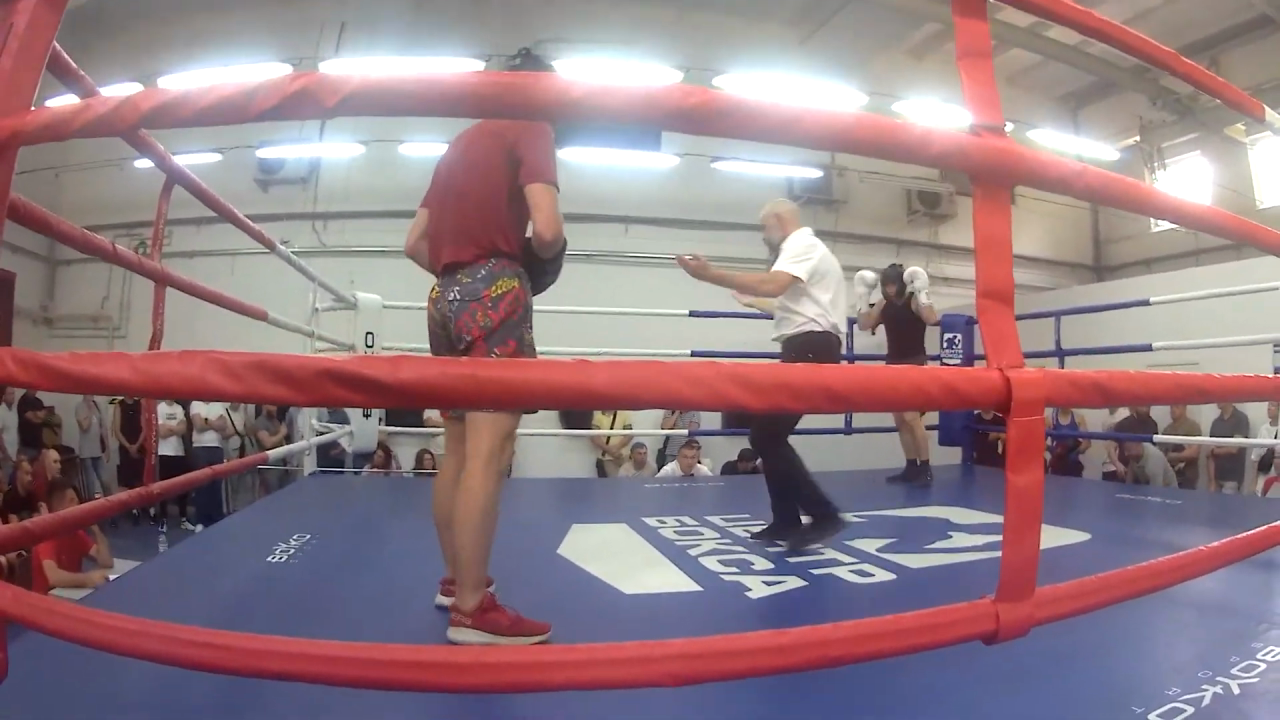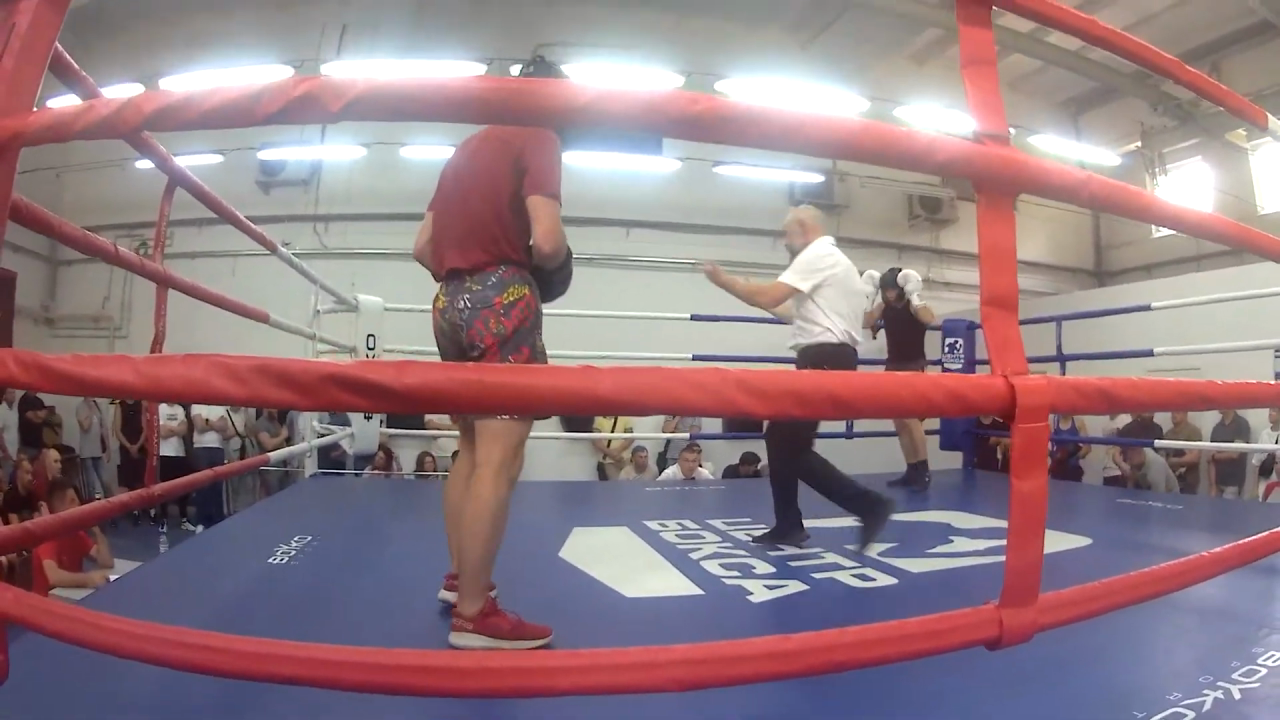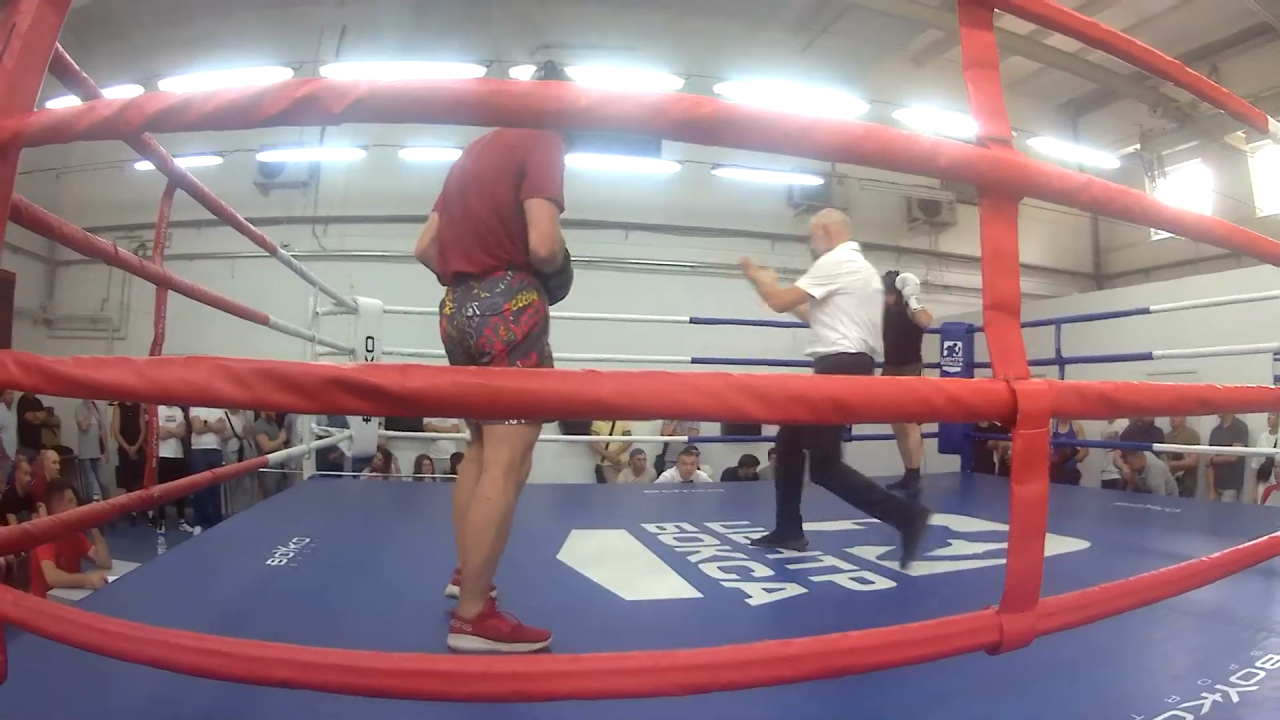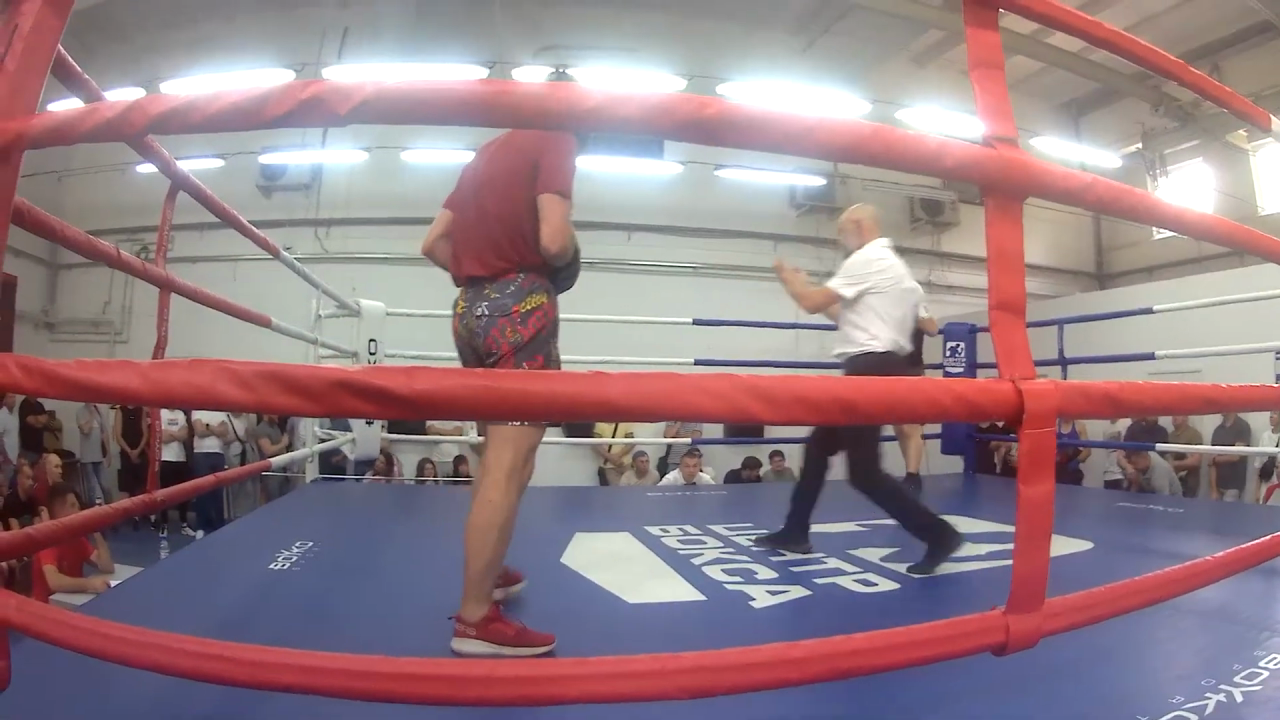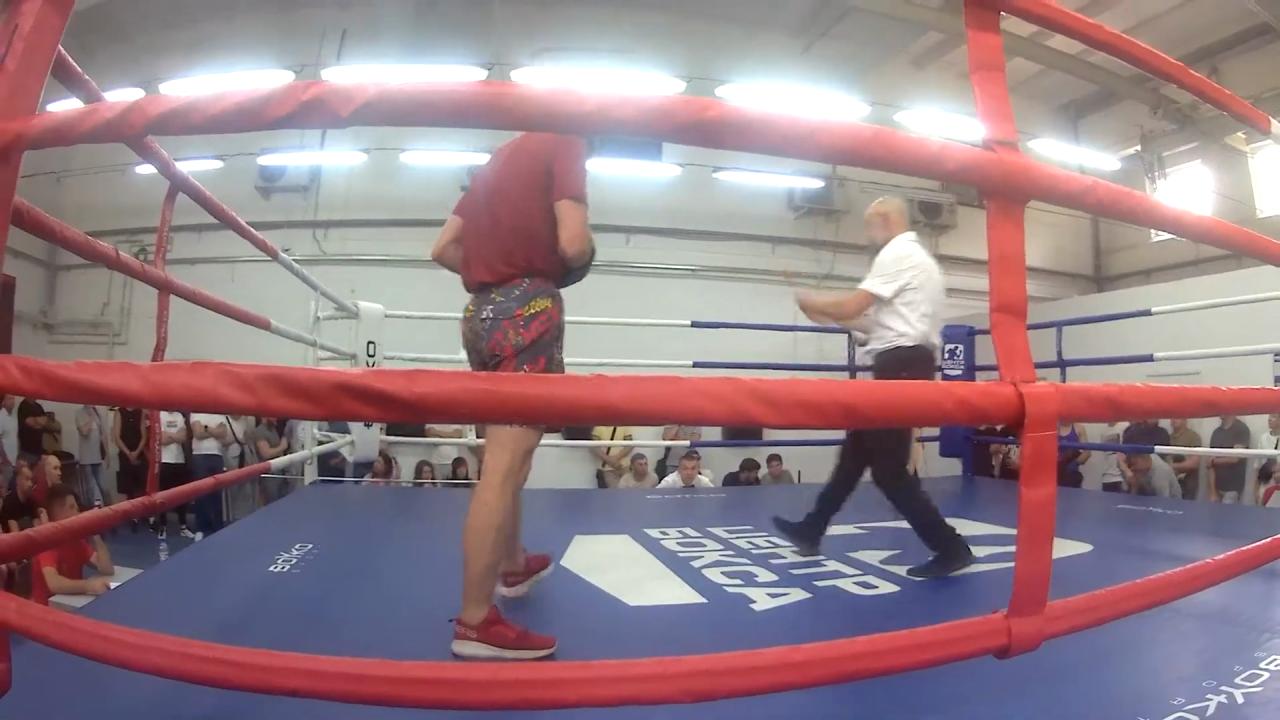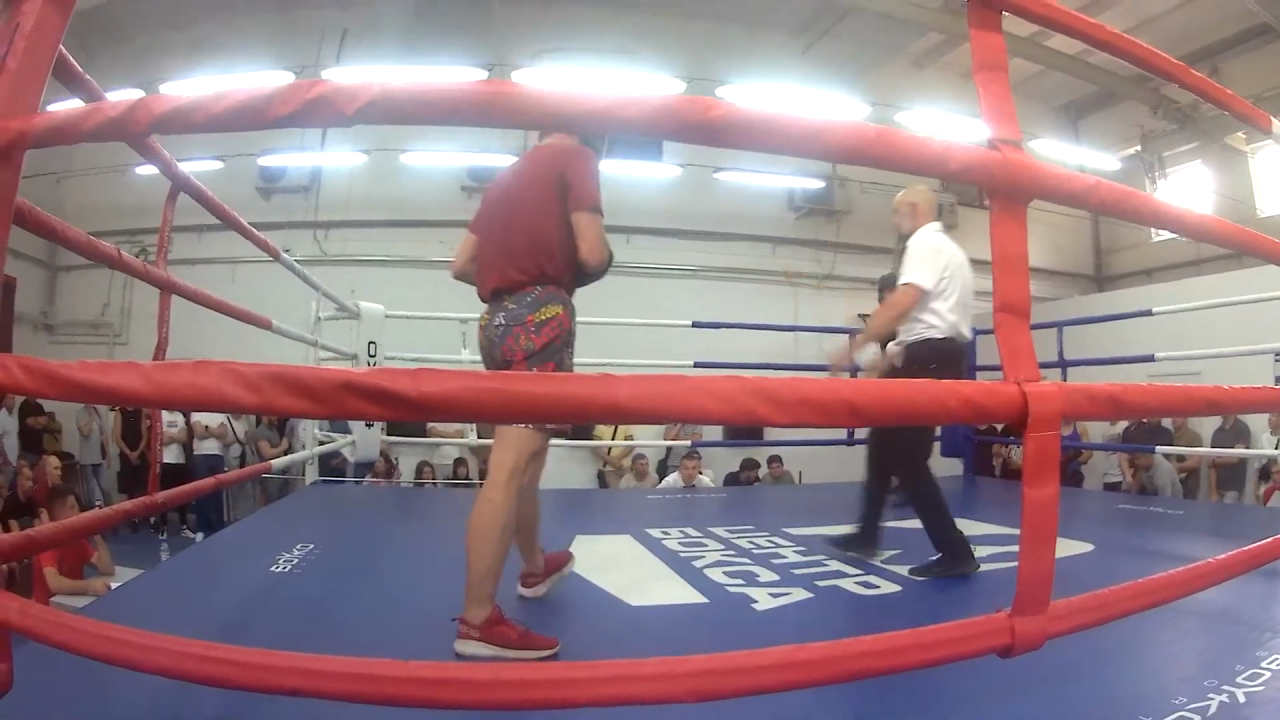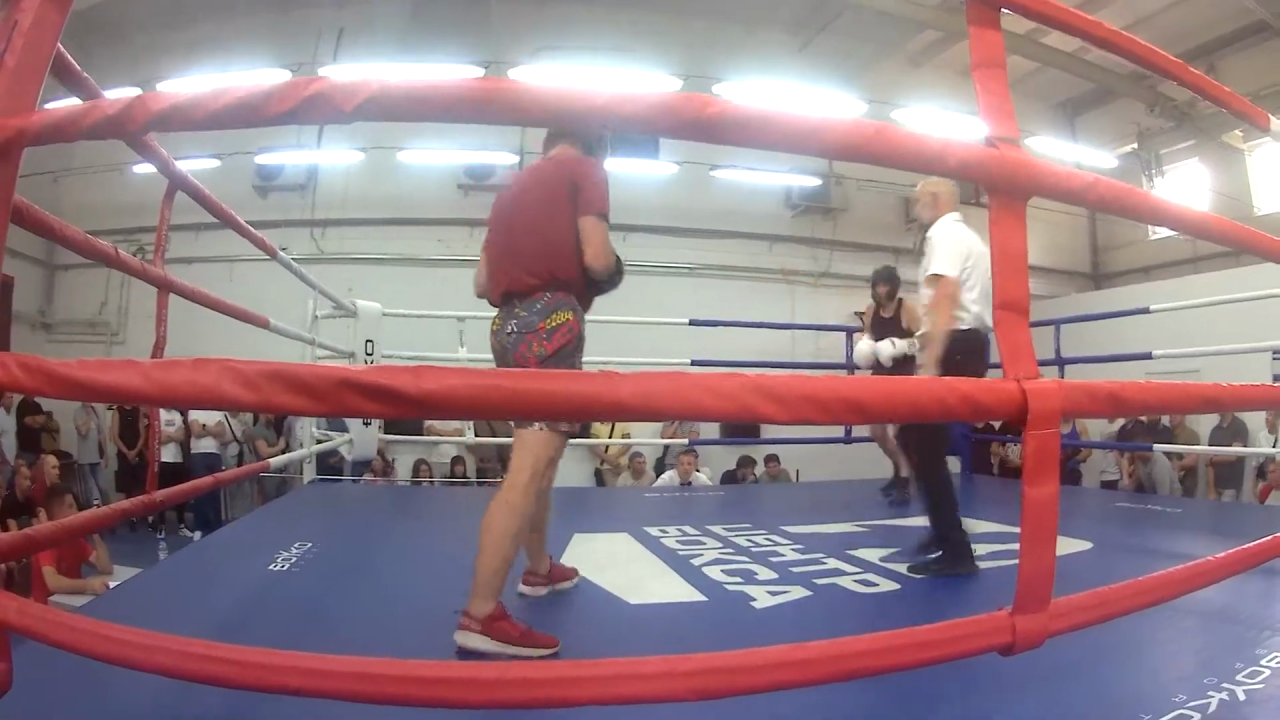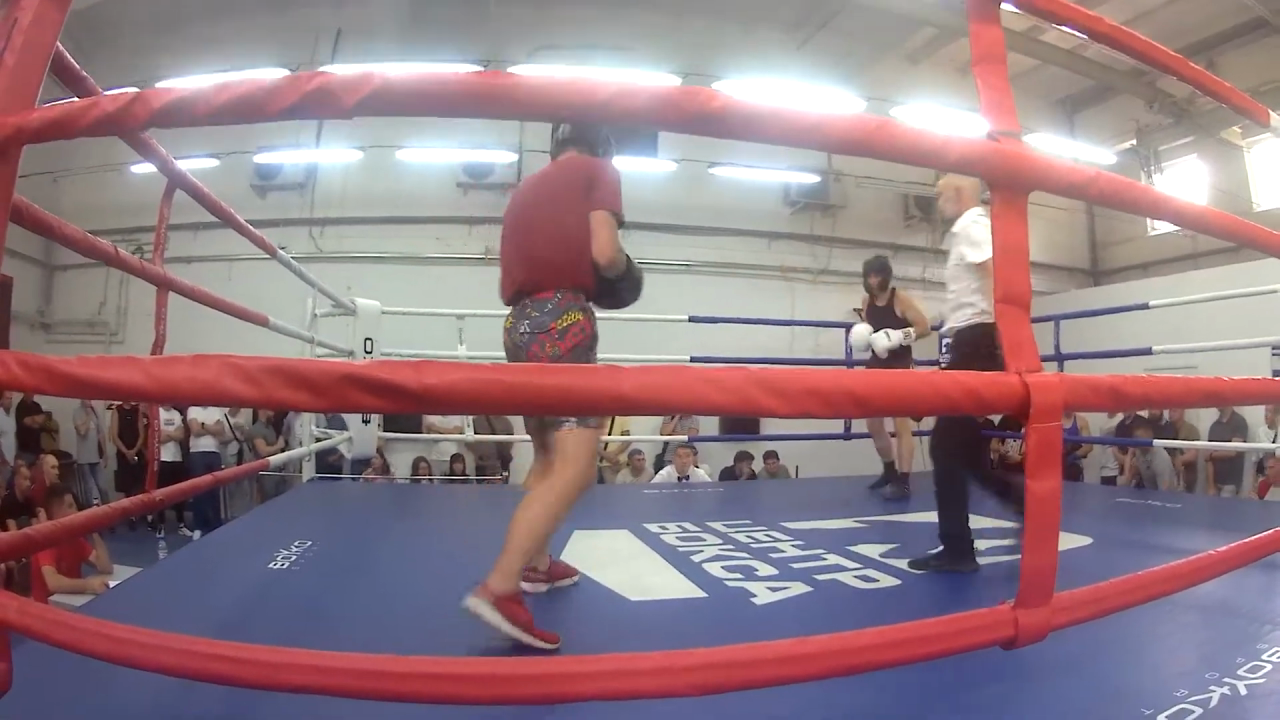
dt=0.1s
person 1, frame 1
left shoulder: (459, 145)
right shoulder: (530, 130)
left elbow: (415, 244)
right elbow: (548, 231)
right wrist: (543, 257)
left hip: (445, 296)
right hip: (495, 293)
left knee: (458, 450)
right knee: (487, 455)
left ankle: (455, 579)
right ankle: (472, 608)
person 1, frame 2
left shoulder: (466, 149)
right shoulder: (538, 138)
left elbow: (422, 246)
right elbow: (547, 243)
right wrist: (553, 268)
left hip: (451, 302)
right hip: (503, 300)
left knee: (472, 450)
right knee: (499, 463)
left ankle: (459, 576)
right ankle: (473, 613)
person 1, frame 3
left shoulder: (473, 151)
right shoulder: (542, 141)
left elbow: (425, 247)
right elbow: (544, 246)
right wrist: (554, 272)
left hip: (457, 306)
right hip: (510, 304)
left knee: (481, 450)
right knee: (506, 465)
left ankle: (466, 574)
right ankle: (473, 615)
person 1, frame 4
left shoulder: (486, 152)
right shoulder: (554, 140)
left elbow: (432, 243)
right elbow: (556, 242)
right wrist: (566, 259)
left hip: (470, 308)
right hip: (521, 306)
left knee: (498, 457)
right knee: (507, 469)
left ankle: (492, 574)
right ankle: (475, 619)
person 1, frame 5
left shoulder: (498, 158)
right shoulder: (565, 144)
left elbow: (443, 249)
right elbow: (574, 245)
right wrist: (584, 255)
left hip: (480, 312)
right hip: (527, 310)
left knee: (501, 458)
right knee: (505, 470)
left ankle: (513, 564)
right ankle: (476, 622)
person 1, frame 6
left shoulder: (508, 174)
right shoulder: (576, 159)
left elbow: (461, 265)
right elbow: (593, 256)
right wrist: (600, 253)
left hip: (495, 320)
right hip: (540, 318)
left knee: (523, 457)
right knee: (509, 472)
left ankle: (536, 565)
right ankle: (478, 621)
person 1, frame 7
left shoulder: (515, 186)
right shoulder: (584, 168)
left elbow: (483, 284)
right elbow: (598, 261)
right wrist: (597, 277)
left hip: (508, 324)
right hip: (551, 323)
left knee: (536, 460)
right knee: (527, 473)
left ankle: (540, 569)
right ankle: (481, 615)
person 1, frame 8
left shoulder: (525, 189)
right shoulder: (597, 170)
right elbow: (606, 256)
right wrist: (617, 274)
left hip: (520, 323)
right hip: (562, 323)
left knee: (550, 456)
right knee: (573, 470)
left ankle: (539, 566)
right ankle: (498, 588)
person 2, frame 1
left shoulder: (800, 246)
right shoulder: (809, 249)
left elbow: (772, 283)
left wrist: (712, 275)
right wrist: (754, 303)
left hip: (809, 351)
right hip: (812, 351)
left knee: (766, 435)
right knee: (771, 435)
left ankle: (822, 514)
right ankle: (787, 521)
person 2, frame 2
left shoulder: (815, 259)
right shoulder: (837, 262)
left elbow: (768, 298)
left wrist: (724, 281)
right wrist: (749, 288)
left hip: (823, 362)
right hip: (831, 360)
left knee: (793, 450)
right knee: (780, 440)
left ankle: (868, 505)
right ankle: (789, 526)
person 2, frame 3
left shoulder: (836, 263)
right shoulder: (862, 269)
left elbow: (782, 301)
left wrist: (756, 276)
right wrist: (775, 283)
left hip: (841, 371)
right hip: (848, 367)
left knee: (824, 465)
right knee: (789, 442)
left ankle: (907, 516)
right ankle: (788, 530)
person 2, frame 4
left shoulder: (867, 261)
right shoulder: (893, 268)
left elbow: (813, 302)
left wrist: (787, 278)
right wrist: (806, 284)
left hip: (872, 370)
right hip: (880, 368)
left knee: (863, 469)
right knee: (818, 446)
left ankle: (939, 536)
right ankle: (794, 533)
person 2, frame 5
left shoulder: (897, 255)
right shoulder: (919, 259)
left elbow: (852, 306)
left wrist: (812, 304)
right wrist: (842, 318)
left hip: (900, 366)
right hip: (909, 364)
left knee: (888, 468)
right knee: (856, 449)
left ankle: (950, 546)
right ankle: (812, 529)
person 2, frame 6
left shoulder: (924, 246)
right shoulder: (945, 248)
left elbow: (899, 305)
left wrist: (855, 345)
right wrist: (896, 352)
left hip: (931, 359)
right hip: (942, 357)
left knee: (907, 459)
right knee: (883, 443)
left ankle: (956, 555)
right ankle: (867, 533)
person 2, frame 7
left shoulder: (944, 234)
right shoulder: (963, 237)
left elbow: (945, 297)
left wrist: (929, 359)
left hip: (954, 351)
right hip: (962, 349)
left knee: (923, 447)
right knee: (918, 439)
left ankle: (955, 552)
right ankle: (945, 536)
person 2, frame 8
left shoulder: (972, 228)
right shoulder: (976, 230)
left hip: (977, 343)
right hip: (978, 344)
left knee: (946, 447)
right knee: (963, 447)
left ankle: (956, 551)
right ankle: (1025, 505)
person 3, frame 1
left shoulder: (914, 301)
right shoulder: (885, 304)
left elbow: (932, 319)
right elbow: (865, 325)
left wrist: (922, 292)
right wrist: (862, 297)
left hip: (914, 363)
right hip: (893, 363)
left knee: (911, 417)
right knee: (900, 421)
left ankle: (925, 468)
right ankle: (912, 467)
person 3, frame 2
left shoulder: (912, 305)
right shoulder: (884, 306)
left elbow: (929, 319)
right elbow: (864, 323)
left wrist: (915, 294)
left hip: (913, 366)
right hip: (893, 367)
left knee: (910, 419)
right knee: (900, 424)
left ankle: (923, 470)
right ankle: (911, 471)
person 3, frame 3
left shoulder: (911, 309)
right shoulder: (883, 310)
left elbow: (926, 322)
left wrist: (912, 298)
left hip: (910, 370)
right hip: (890, 370)
left knee: (908, 423)
right knee: (898, 428)
left ankle: (914, 476)
right ankle: (909, 475)
person 3, frame 4
left shoulder: (914, 314)
left elbow: (932, 329)
left wrist: (919, 307)
left hip: (912, 373)
left knee: (910, 428)
right knee: (900, 430)
left ankle: (912, 481)
right ankle: (913, 478)
person 3, frame 5
left shoulder: (912, 314)
right shoulder: (882, 316)
left elbow: (928, 333)
right elbow: (867, 335)
left hip: (909, 375)
right hip: (888, 376)
left knee: (906, 430)
right knee: (894, 429)
left ankle: (908, 483)
right ankle: (909, 478)
person 3, frame 6
left shoulder: (911, 315)
right shoulder: (877, 315)
left elbow: (926, 343)
right elbow: (872, 339)
right wrist: (871, 350)
left hip: (909, 377)
right hip: (886, 377)
left knee: (904, 433)
right knee: (889, 433)
left ankle: (909, 485)
right ankle: (909, 476)
person 3, frame 7
left shoulder: (907, 308)
right shoulder: (871, 310)
right wrist: (865, 344)
left hip: (903, 373)
right hip: (880, 373)
right knee: (876, 431)
left ankle: (904, 486)
right ankle: (899, 469)
person 3, frame 8
left shoulder: (901, 299)
right shoulder: (867, 302)
left elbow: (925, 327)
left wrist: (899, 336)
right wrist: (862, 331)
left hip: (899, 365)
right hip: (877, 364)
left knee: (901, 425)
right knee: (873, 424)
left ankle: (903, 481)
right ankle: (890, 470)
